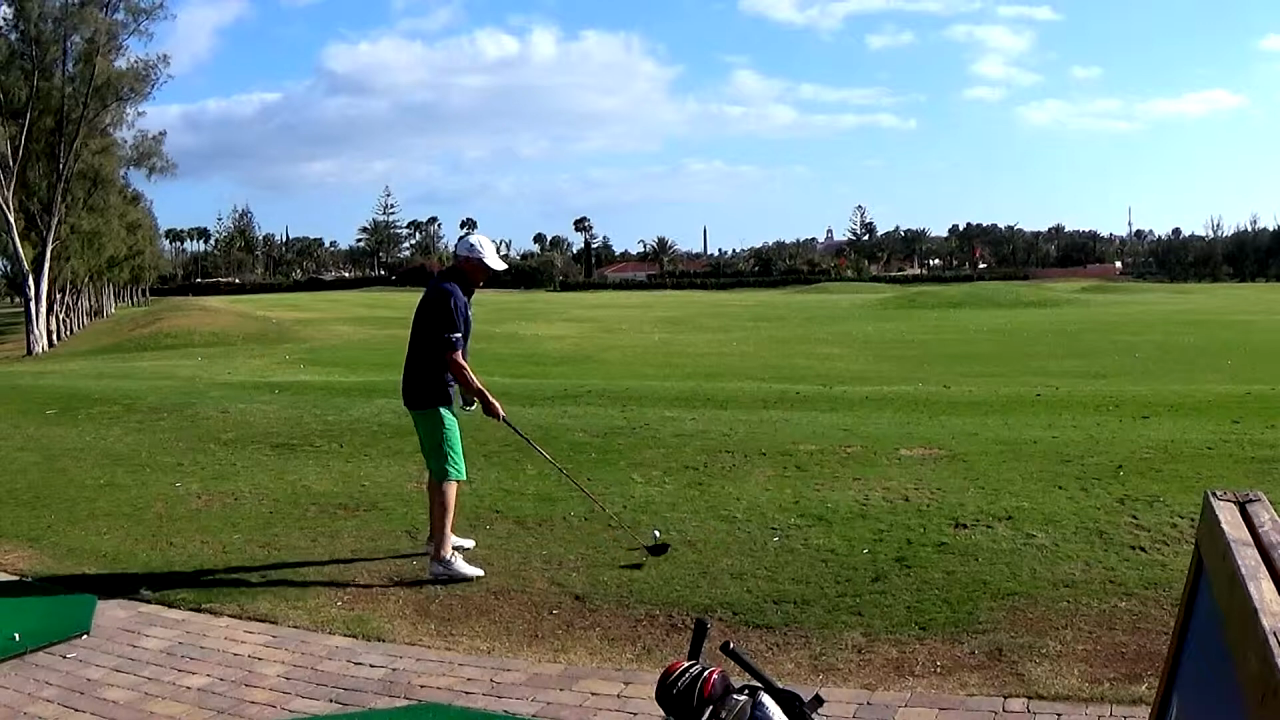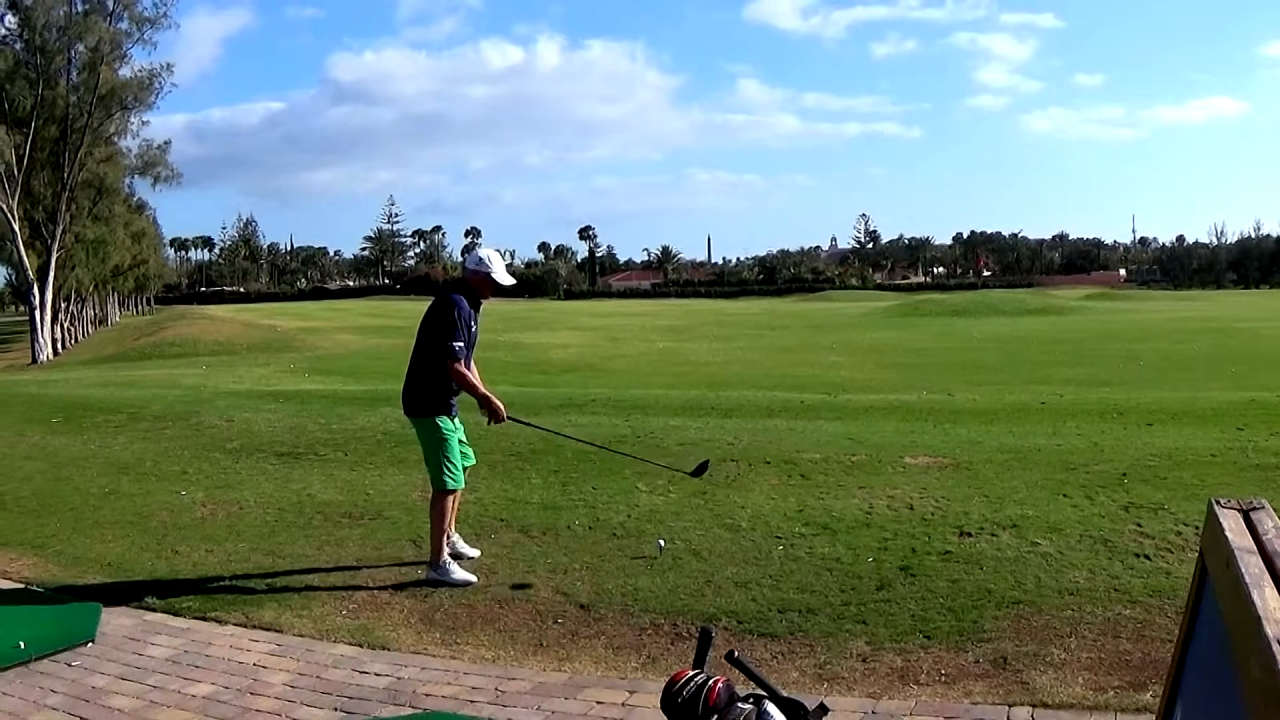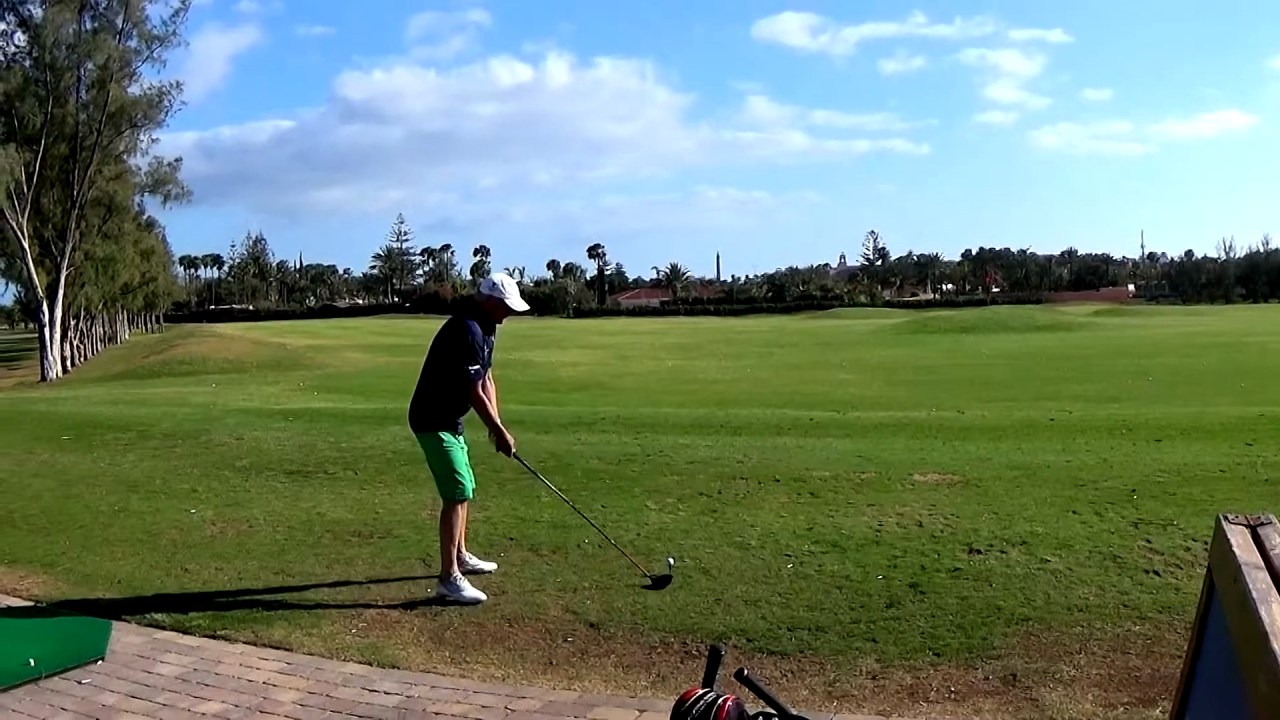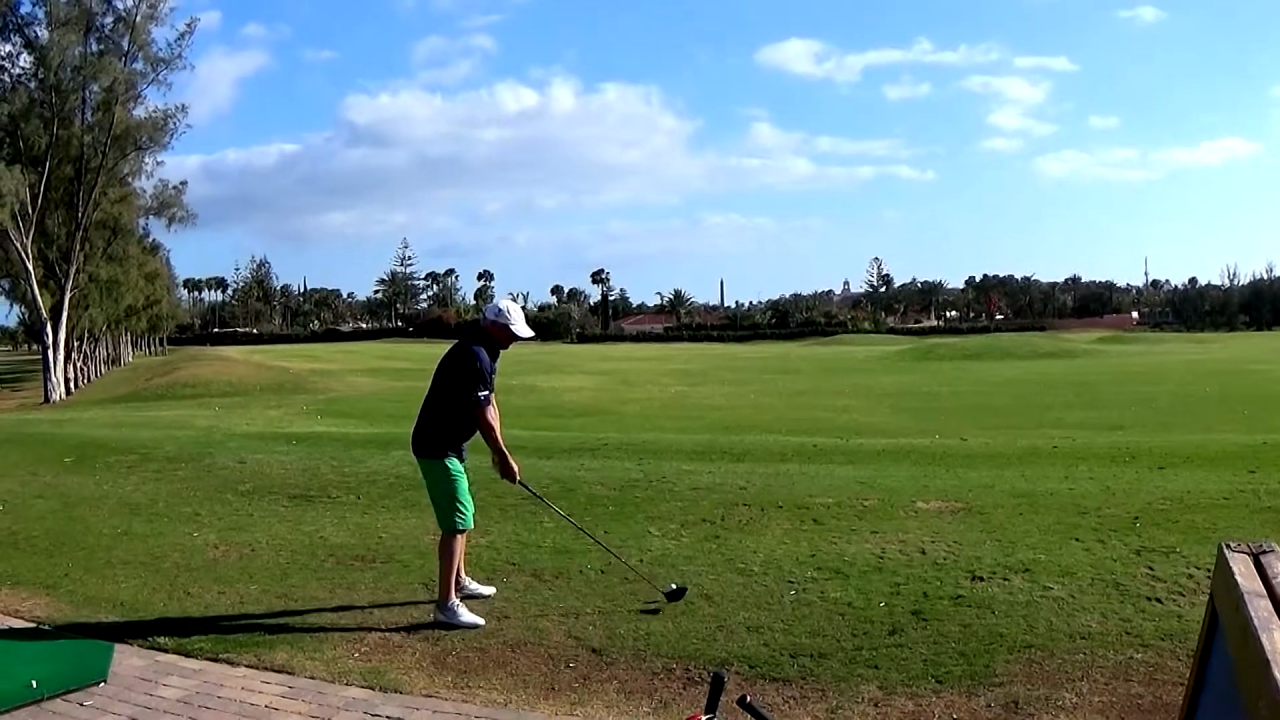
dt=0.5s
person 1, frame 1
left shoulder: (450, 289)
right shoulder: (449, 296)
right elbow: (453, 360)
left wrist: (470, 387)
right wrist: (485, 397)
left hip: (430, 392)
right hip: (430, 395)
left knee: (440, 468)
right knee: (450, 472)
left ankle: (440, 536)
right ankle: (442, 556)
person 1, frame 2
left shoulder: (466, 303)
right shoulder: (454, 306)
left elbow: (464, 360)
right elbow: (455, 369)
left wrist: (485, 396)
right wrist: (489, 399)
left hip: (440, 400)
right hip: (429, 404)
left knee: (461, 465)
right knee: (447, 481)
left ankle: (449, 537)
right ankle: (438, 561)
person 1, frame 3
left shoulder: (483, 327)
right shoulder: (467, 330)
left elbow: (486, 379)
right elbow: (474, 392)
left wrist: (496, 425)
right wrist: (500, 431)
left hip: (448, 418)
right hip: (434, 421)
left knee: (463, 488)
right knee: (457, 493)
left ankle: (460, 556)
right ankle: (449, 577)
person 1, frame 4
left shoulder: (482, 351)
right shoulder: (474, 356)
left elbow: (490, 406)
right elbow: (484, 418)
left wrist: (499, 453)
right wrist: (505, 457)
left hip: (447, 443)
right hip: (437, 446)
left knee: (462, 515)
right knee: (457, 522)
left ankle: (459, 581)
right ankle: (447, 603)
